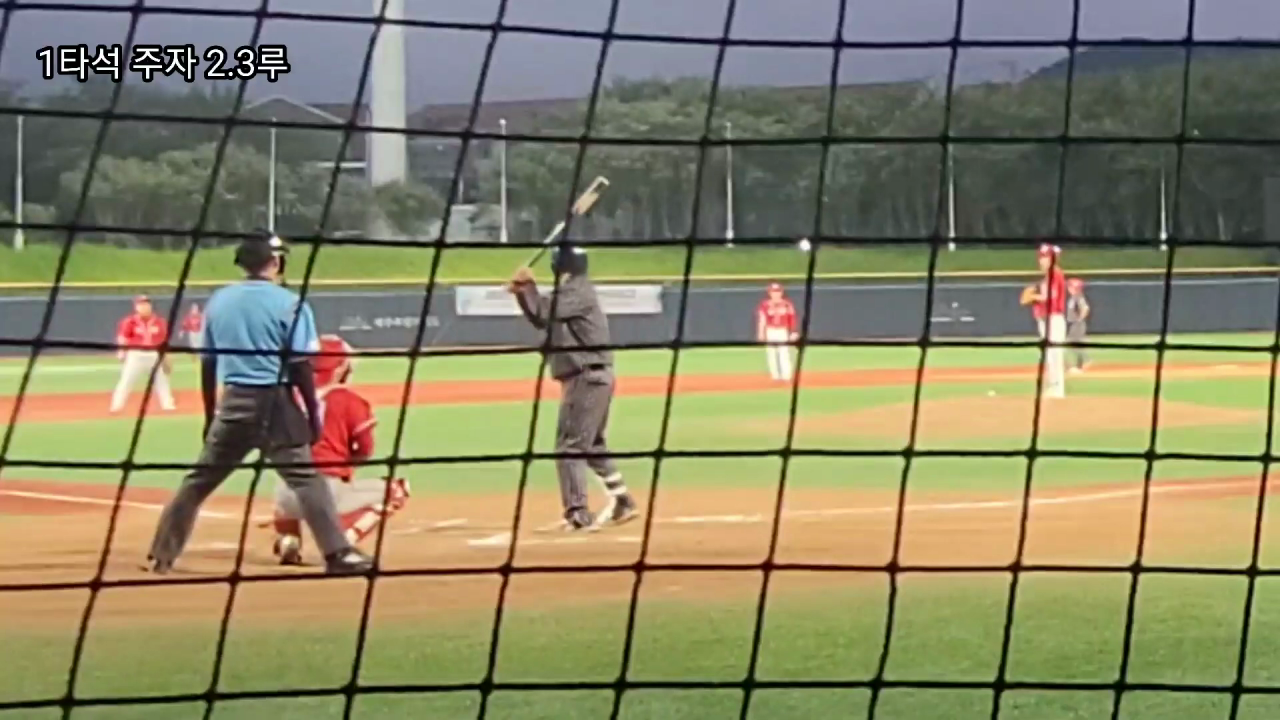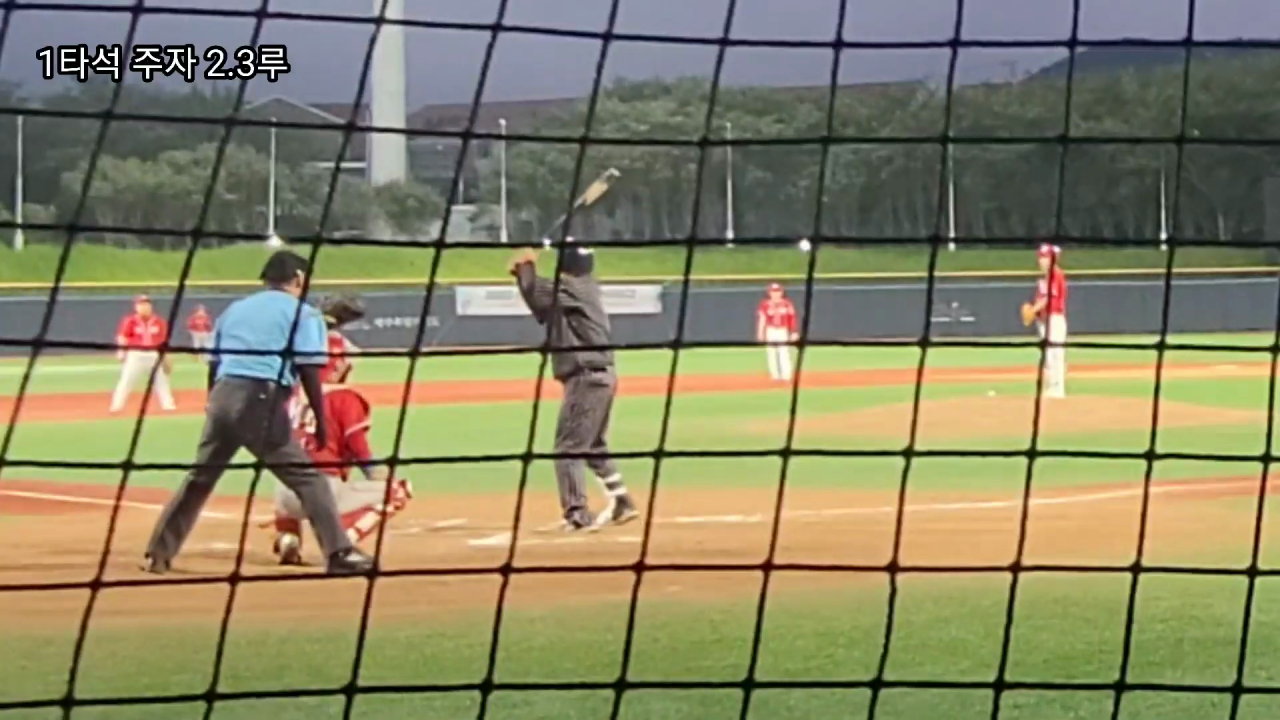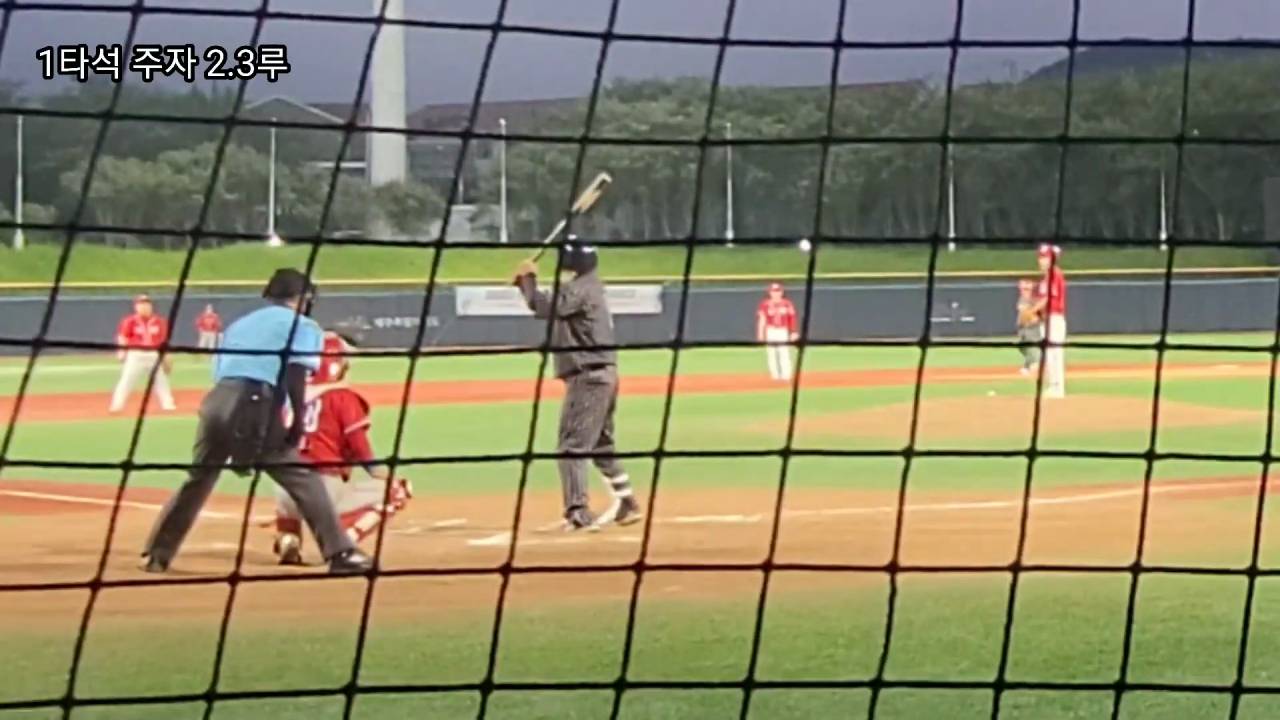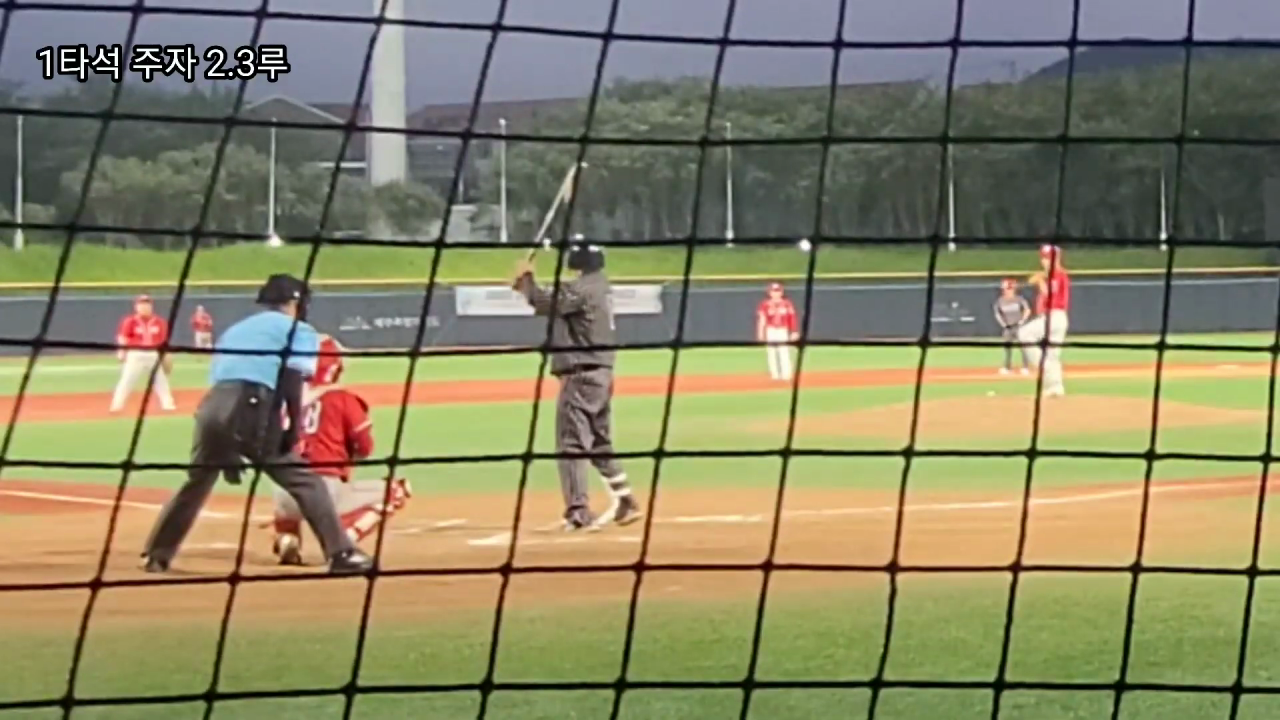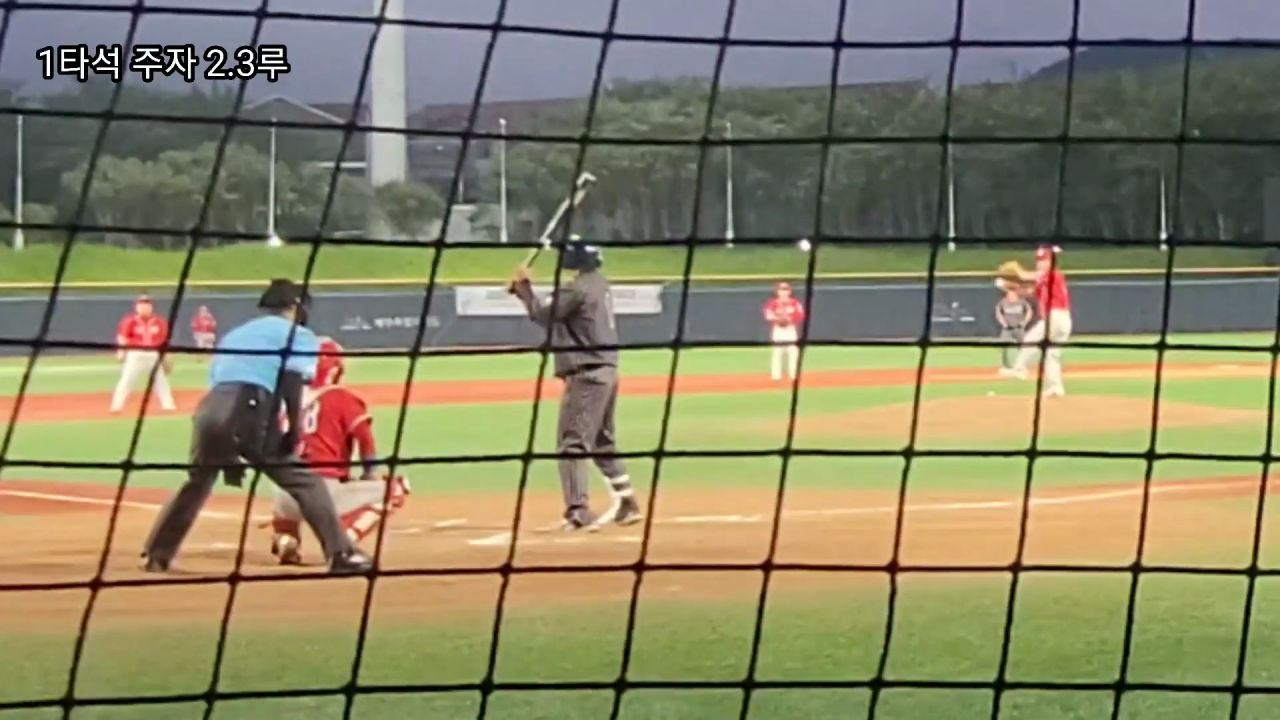
dt=0.7s
person 1, frame 1
left shoulder: (217, 301)
right shoulder: (289, 303)
left elbow: (208, 365)
right elbow: (300, 366)
left wrist: (210, 416)
right wrist: (313, 413)
left hip: (232, 404)
right hip: (274, 403)
left knee: (200, 480)
right knee: (306, 478)
left ankle: (160, 555)
right ankle: (338, 553)
person 1, frame 2
left shoulder: (234, 309)
right shoulder: (302, 312)
left elbow: (214, 366)
right elbow: (307, 368)
left wrist: (214, 414)
right wrist: (320, 418)
left hip: (223, 397)
right hip: (263, 401)
left knee: (198, 480)
right knee: (307, 479)
left ankle: (158, 555)
right ankle: (340, 553)
person 1, frame 3
left shoulder: (239, 324)
right shoulder: (302, 324)
right elbow: (296, 369)
left wrist: (234, 447)
right wrist: (299, 418)
left hip: (216, 402)
right hip: (255, 404)
left knee: (197, 481)
right knee: (303, 481)
left ankle: (156, 554)
right ankle: (340, 553)
person 1, frame 4
left shoulder: (233, 330)
right shoulder: (297, 329)
right elbow: (291, 375)
left wrist: (228, 451)
right wrist: (295, 424)
left hip: (213, 406)
right hip: (252, 408)
left knee: (196, 483)
right knee: (305, 481)
left ankle: (155, 555)
right ankle: (341, 554)
person 1, frame 5
left shoulder: (234, 334)
right shoulder: (297, 334)
right elbow: (292, 379)
left wrist: (229, 456)
right wrist: (295, 427)
left hip: (210, 409)
right hip: (250, 410)
left knee: (196, 484)
right knee: (305, 482)
left ankle: (156, 555)
right ankle: (341, 554)
person 2, frame 1
left shoulder: (576, 291)
right shoulder: (574, 291)
left elbow: (545, 311)
right elbow: (540, 319)
left wrist: (529, 284)
right wrist: (521, 293)
left hip: (586, 378)
right hip: (595, 376)
left knee: (570, 447)
right knee: (593, 445)
left ankle: (579, 514)
right ankle: (622, 502)
person 2, frame 2
left shoulder: (577, 288)
right shoulder: (579, 289)
left elbow: (539, 290)
right elbow: (542, 311)
left wrist: (527, 266)
right wrist: (522, 275)
left hip: (587, 379)
right hip: (598, 377)
left knee: (568, 448)
right knee: (593, 446)
left ankle: (578, 515)
right ankle: (621, 504)
person 2, frame 3
left shoulder: (578, 289)
right shoulder: (588, 285)
left elbow: (543, 307)
right elbow: (554, 309)
left wrist: (528, 278)
right wrist: (525, 284)
left hip: (588, 377)
right hip: (603, 375)
left knee: (572, 445)
right knee: (602, 445)
left ankle: (579, 513)
right ankle: (626, 505)
person 2, frame 4
left shoulder: (581, 288)
right shoulder: (597, 283)
left elbow: (543, 303)
right elbow: (555, 303)
left wrist: (526, 276)
right wrist: (526, 286)
left hip: (581, 375)
right hip: (600, 373)
left knee: (571, 444)
right knee: (599, 443)
left ankle: (579, 513)
right ankle: (625, 503)
person 2, frame 5
left shoulder: (579, 288)
right shoulder: (597, 284)
left elbow: (542, 315)
right elbow: (554, 309)
left wrist: (524, 284)
right wrist: (522, 291)
left hip: (586, 375)
right hip: (605, 373)
left knee: (572, 444)
right knee: (603, 443)
left ankle: (579, 512)
right ankle: (626, 504)
person 3, frame 1
right shoulder: (346, 398)
right elbow: (366, 449)
right wrist: (346, 460)
left hip: (287, 494)
right hip: (327, 491)
right knee: (395, 491)
left ankle: (287, 540)
person 3, frame 2
left shoulder: (294, 393)
right shoulder: (344, 397)
right elbow: (359, 449)
right wrist: (379, 477)
left hip: (288, 492)
right knee: (398, 491)
left ankle: (287, 539)
person 3, frame 3
right shoulder: (342, 396)
right elbow: (359, 445)
right wrist: (378, 474)
left hip: (287, 493)
right hip: (325, 489)
right knee: (397, 491)
left ankle: (288, 539)
person 3, frame 4
right shoulder: (341, 398)
right elbow: (365, 447)
right wrist: (347, 456)
left hip: (285, 495)
right hip: (325, 491)
right knee: (396, 491)
left ankle: (287, 540)
person 3, frame 5
right shoulder: (340, 397)
right elbow: (364, 435)
right wrist: (371, 472)
left hip: (285, 496)
right hip: (323, 491)
right knee: (395, 489)
left ankle: (286, 540)
